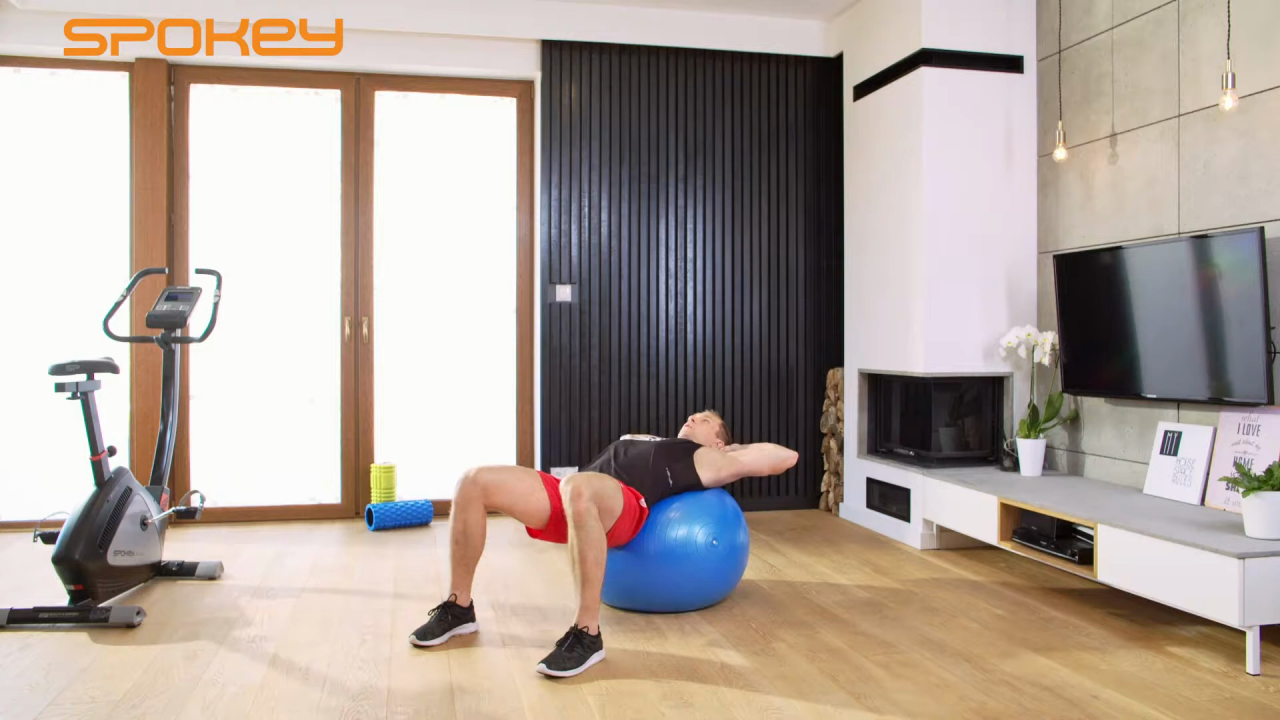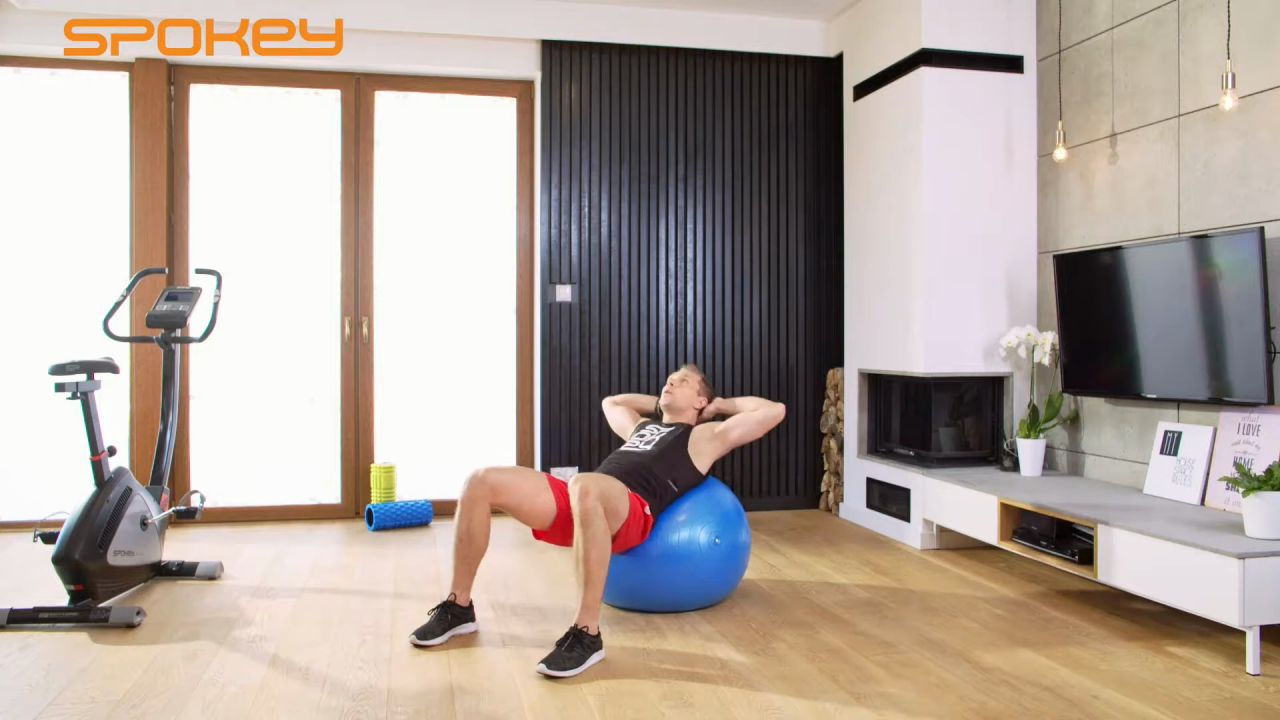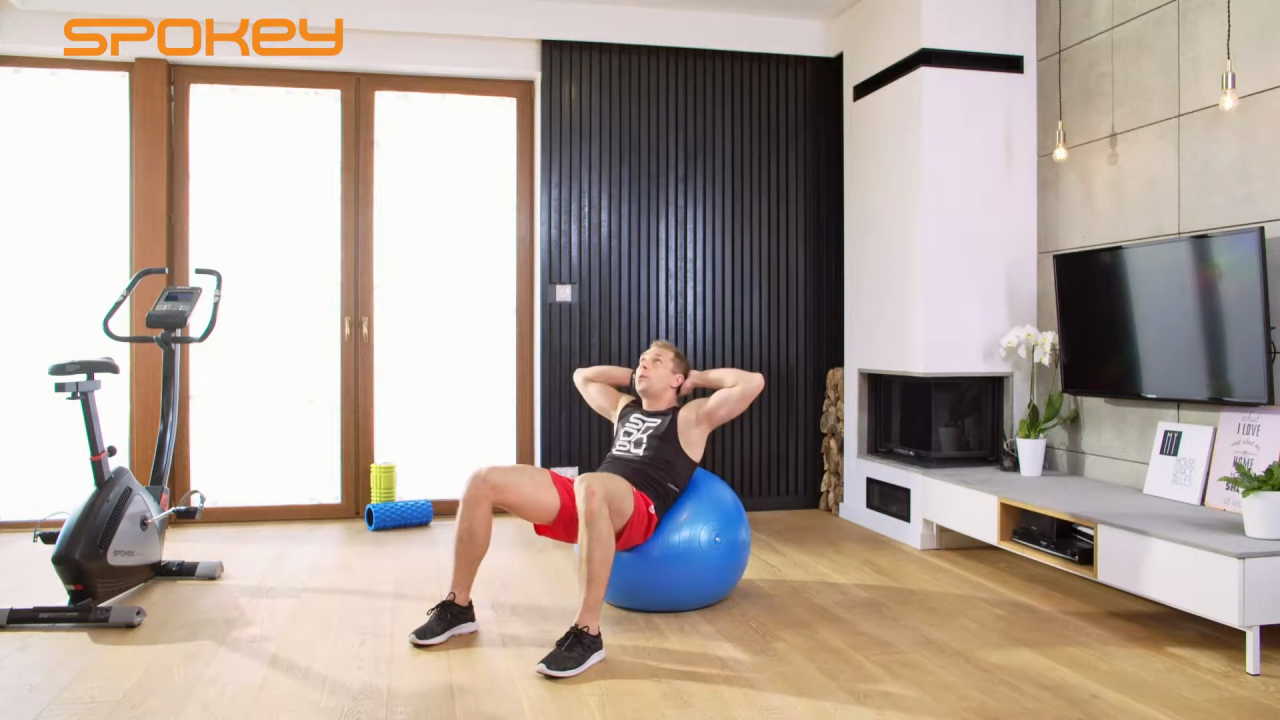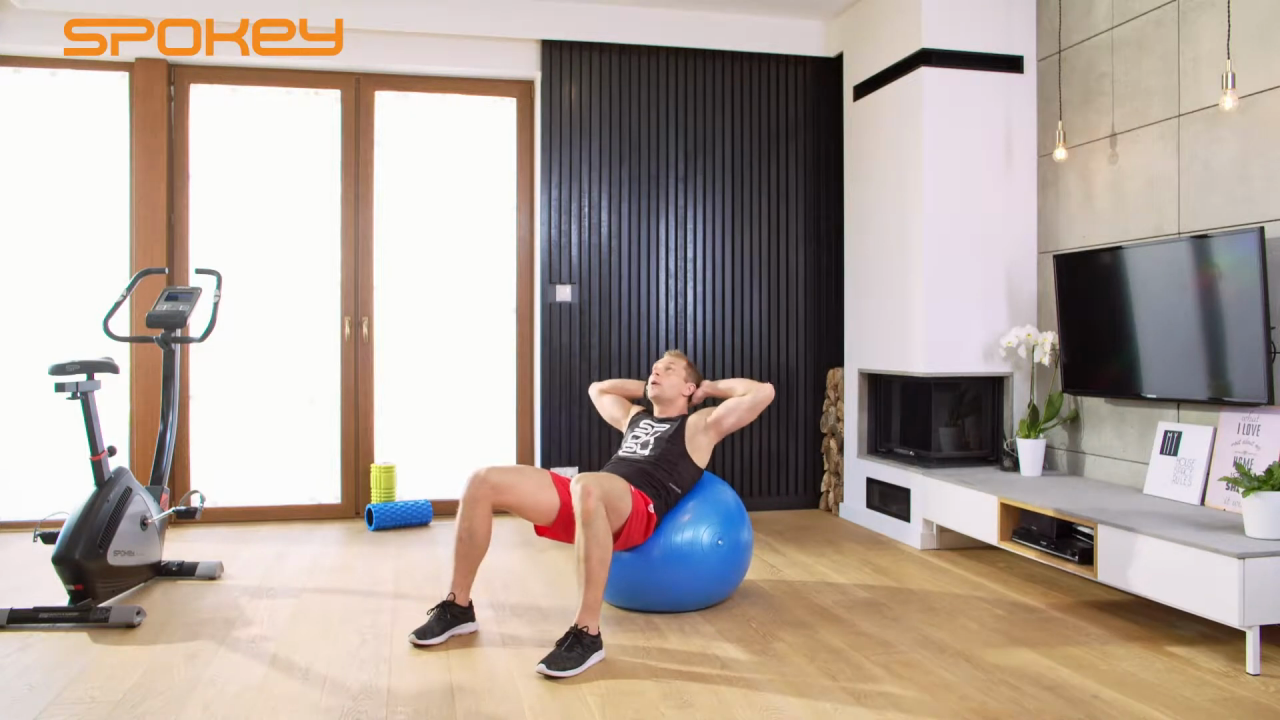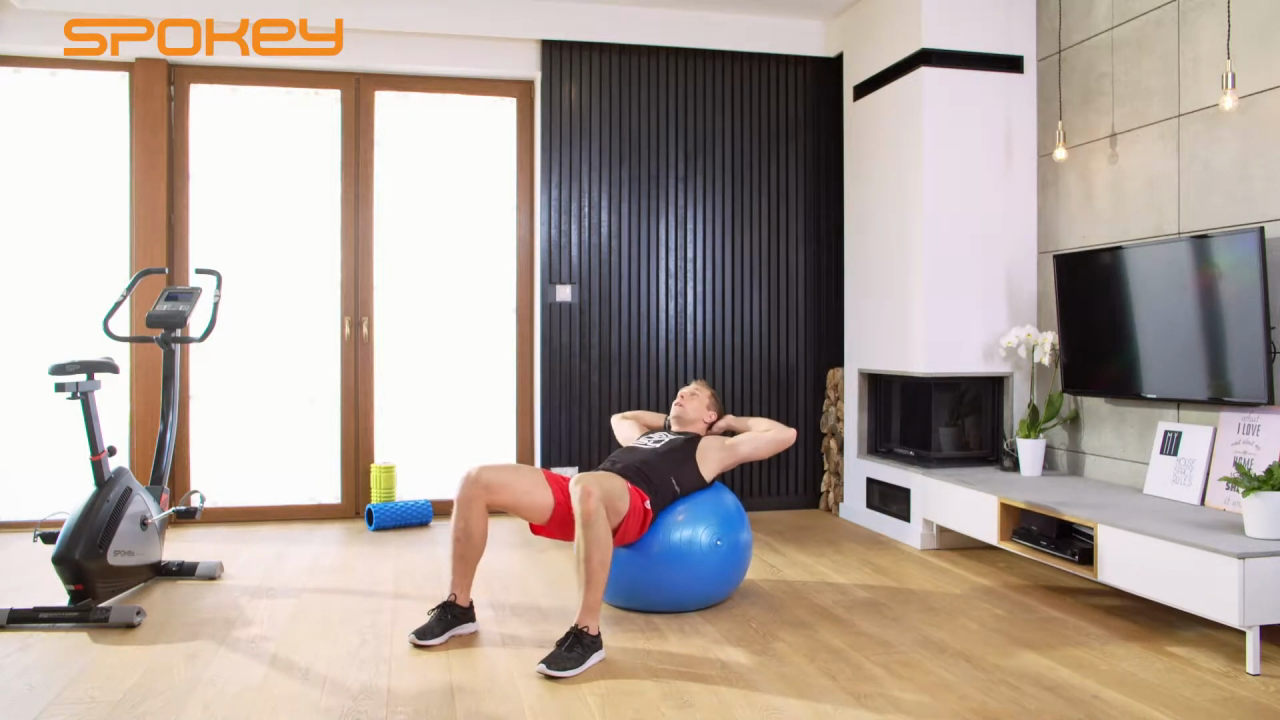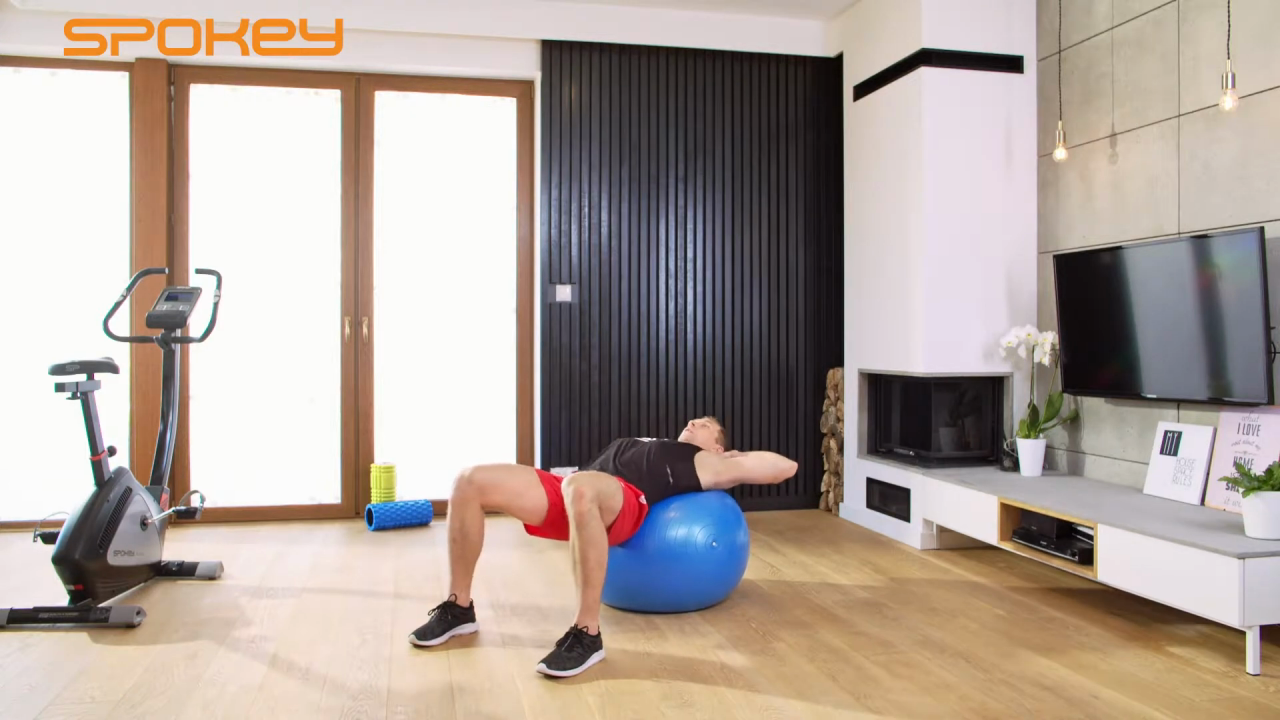
dt=0.4s
person 1, frame 1
left shoulder: (710, 459)
right shoulder: (669, 448)
left elbow: (787, 456)
right elbow: (628, 438)
left wrist: (735, 446)
left hip: (624, 502)
right hip: (575, 495)
left knee: (577, 489)
right knee: (475, 482)
left ankle: (587, 634)
right ankle: (458, 607)
person 1, frame 2
left shoulder: (704, 436)
right shoulder: (643, 425)
left elbow: (774, 411)
right elbow: (611, 402)
left wrist: (721, 404)
right wrist: (658, 402)
left hip: (632, 511)
right hip: (583, 499)
left knee: (584, 488)
right knee: (482, 482)
left ankle: (587, 634)
right ankle: (458, 607)
person 1, frame 3
left shoulder: (691, 418)
right shoulder: (624, 408)
left elbow: (752, 383)
right elbow: (583, 376)
left wrist: (700, 377)
right wrist: (632, 376)
left hip: (637, 510)
right hip: (588, 499)
left knee: (591, 489)
right knee: (484, 482)
left ankle: (587, 634)
right ankle: (458, 607)
person 1, frame 4
left shoulder: (699, 426)
right shoulder: (636, 418)
left elbow: (763, 393)
right elbow: (598, 390)
left wrist: (711, 388)
right wrist: (647, 389)
left hip: (637, 510)
right hip: (585, 497)
left knee: (586, 490)
right knee: (483, 482)
left ankle: (587, 635)
right ankle: (458, 607)
person 1, frame 5
left shoulder: (711, 449)
right shoulder: (649, 436)
left elbow: (785, 435)
right elbow: (619, 418)
left wrist: (733, 422)
right wrist: (667, 421)
left hip: (632, 505)
right hip: (579, 493)
left knee: (586, 491)
right knee: (477, 481)
left ankle: (588, 634)
right ankle: (459, 607)
person 1, frame 6
left shoulder: (709, 465)
right shoulder: (662, 450)
left elbow: (786, 467)
right elbow: (623, 454)
left wrist: (734, 453)
left hip: (625, 498)
right hip: (573, 489)
left knee: (579, 491)
right knee: (471, 482)
left ankle: (587, 634)
right ankle: (459, 608)
